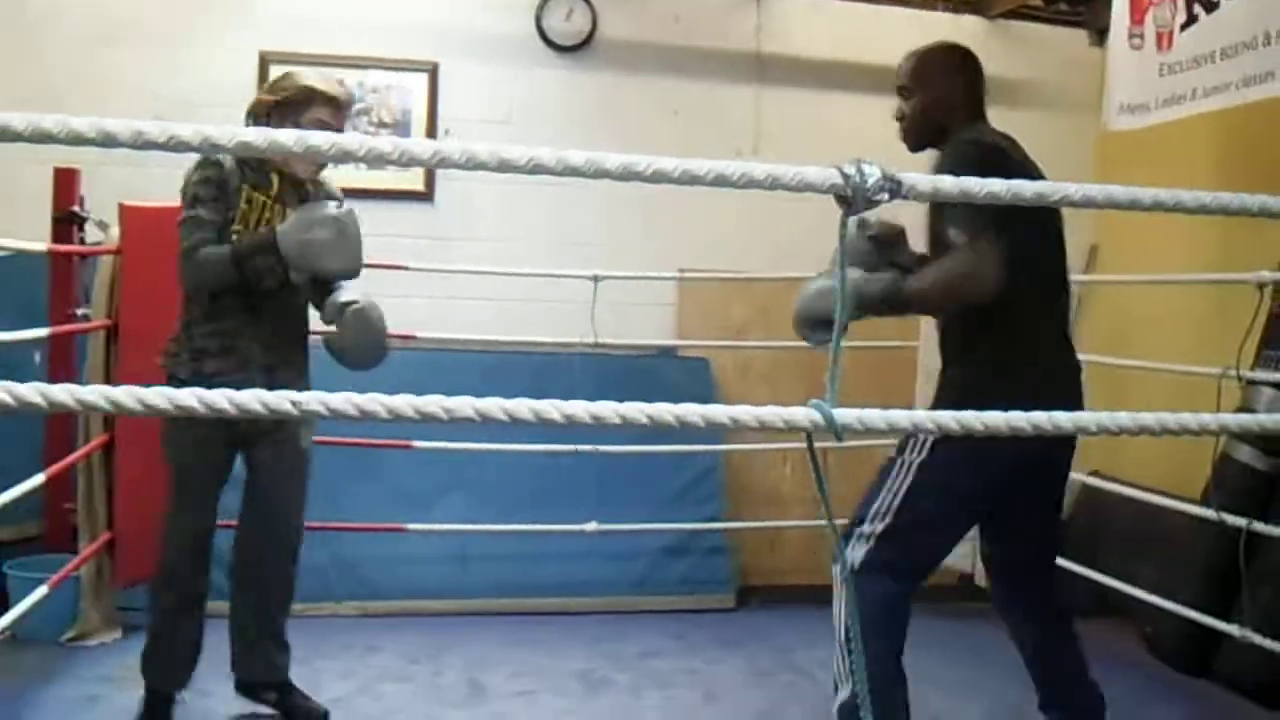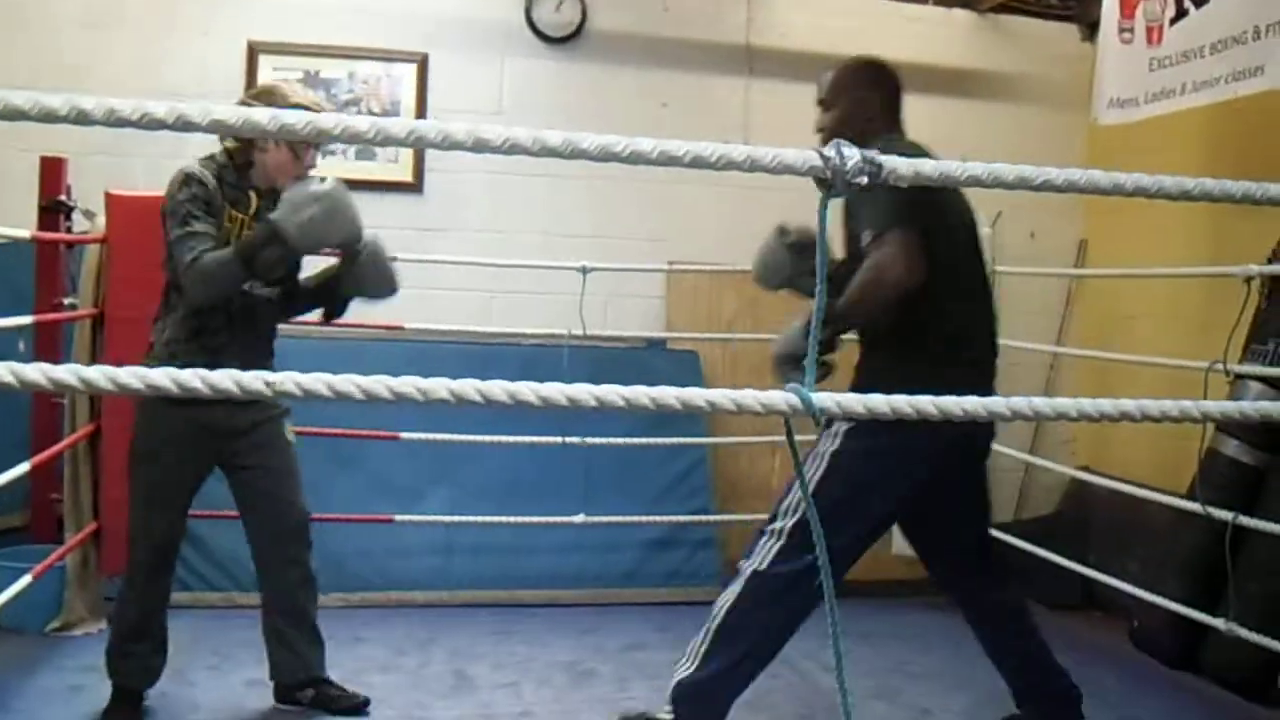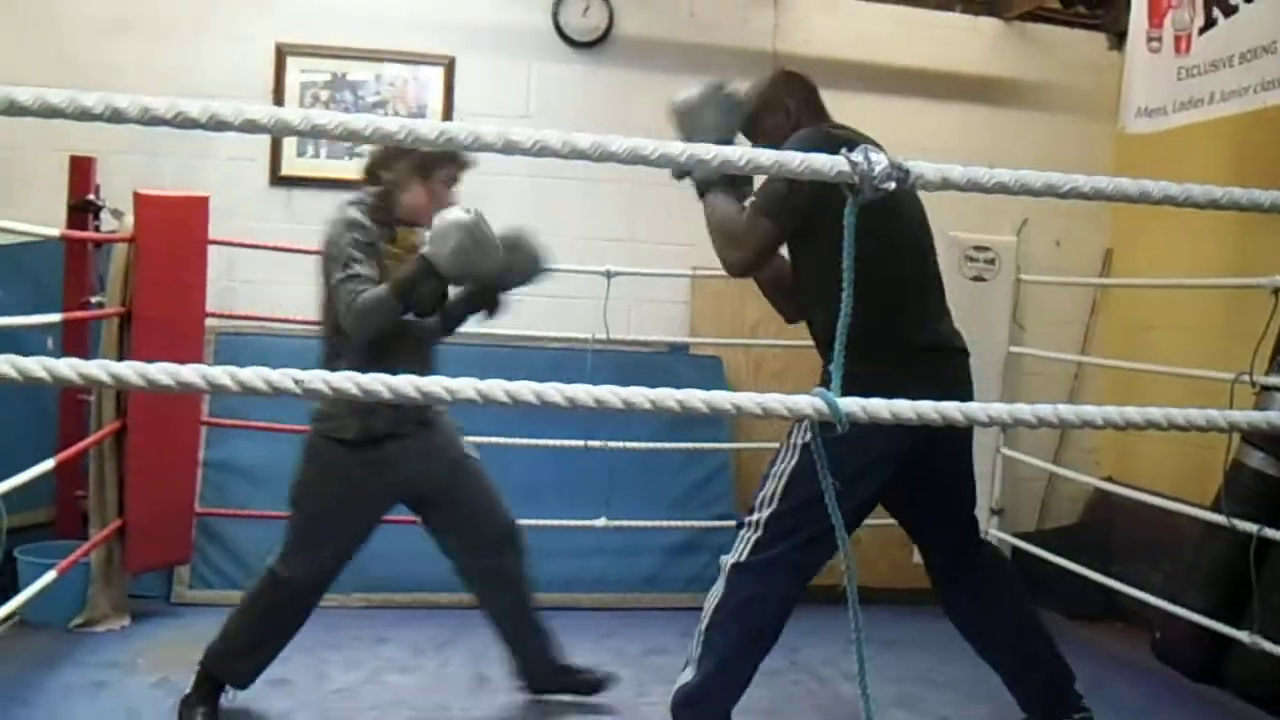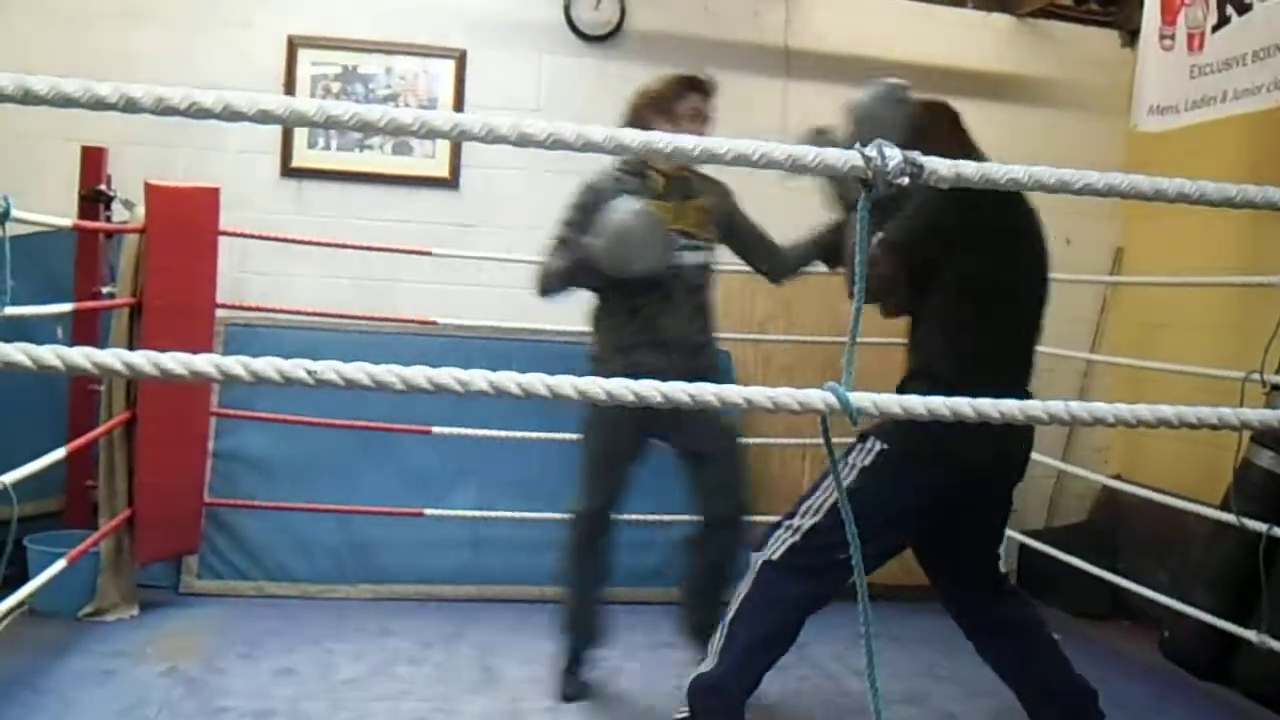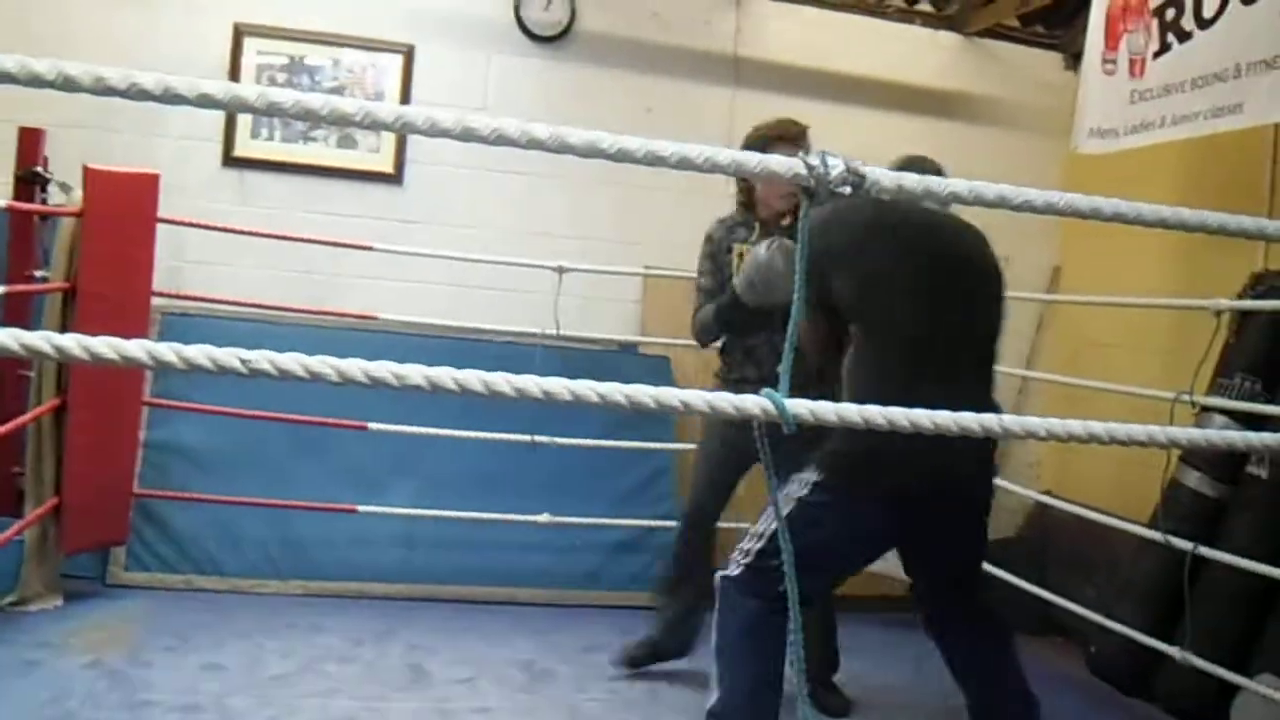
dt=0.4s
person 1, frame 1
left shoulder: (968, 161)
right shoulder: (1012, 165)
left elbow: (978, 278)
left wrist: (869, 292)
right wrist: (909, 267)
left hip: (984, 404)
right hip: (1047, 403)
left knee: (873, 563)
right knee: (1024, 578)
person 1, frame 2
right shoulder: (927, 177)
left elbow: (899, 269)
left wrist: (821, 324)
right wrist: (826, 276)
left hip: (902, 404)
right hip: (961, 403)
left knee: (784, 560)
right knee: (969, 569)
person 1, frame 3
left shoulder: (813, 153)
left elbow: (740, 253)
right elbow: (799, 301)
left wrist: (712, 178)
right wrist: (742, 197)
left hip: (871, 394)
right hip: (938, 388)
left knee: (761, 564)
right knee: (962, 556)
person 1, frame 4
left shoulder: (948, 195)
right shoulder: (1006, 208)
left elbow: (877, 285)
right elbow: (906, 295)
left wrist: (866, 213)
left hip: (934, 431)
right hip: (999, 435)
left knee: (790, 563)
right knee: (978, 588)
person 1, frame 5
left shoulder: (839, 223)
right shoulder: (970, 243)
left elbow: (817, 348)
left hip: (873, 451)
right hip: (964, 454)
left knee: (753, 586)
right knee: (960, 607)
person 2, frame 1
left shoulder: (322, 200)
right shoulder: (218, 173)
left elbow: (330, 280)
right elbow: (194, 268)
left wrist: (348, 308)
right wrist: (274, 249)
left hip: (280, 392)
right hip: (203, 386)
left knee: (276, 538)
right knee: (187, 537)
person 2, frame 2
left shoulder: (286, 205)
right shoulder: (197, 187)
right elbow: (198, 280)
left wrist: (339, 280)
right wrist: (279, 238)
left hip: (253, 401)
right hip: (179, 396)
left knee: (286, 533)
right knee: (153, 543)
person 2, frame 3
left shoulder: (416, 239)
right shoulder: (353, 227)
right elbow: (360, 319)
left wrist: (482, 288)
right wrist: (432, 272)
left hip: (420, 428)
right hip: (355, 437)
left knee: (495, 542)
right knee: (303, 570)
left ankle: (540, 665)
person 2, frame 4
left shoulder: (709, 196)
right shoulder: (606, 191)
left elbow: (778, 264)
right elbow: (550, 278)
left wrist: (841, 233)
right wrist: (593, 260)
left hip: (692, 379)
right hip: (622, 378)
left knee: (726, 508)
right knee: (595, 509)
left ankle: (704, 625)
right ankle: (579, 643)
person 2, frame 5
right shoulder: (726, 235)
right elbow: (703, 325)
right wrist: (742, 297)
left hip: (806, 402)
right hip: (738, 401)
right knee: (697, 517)
left ankle: (820, 669)
right ankle: (674, 631)
